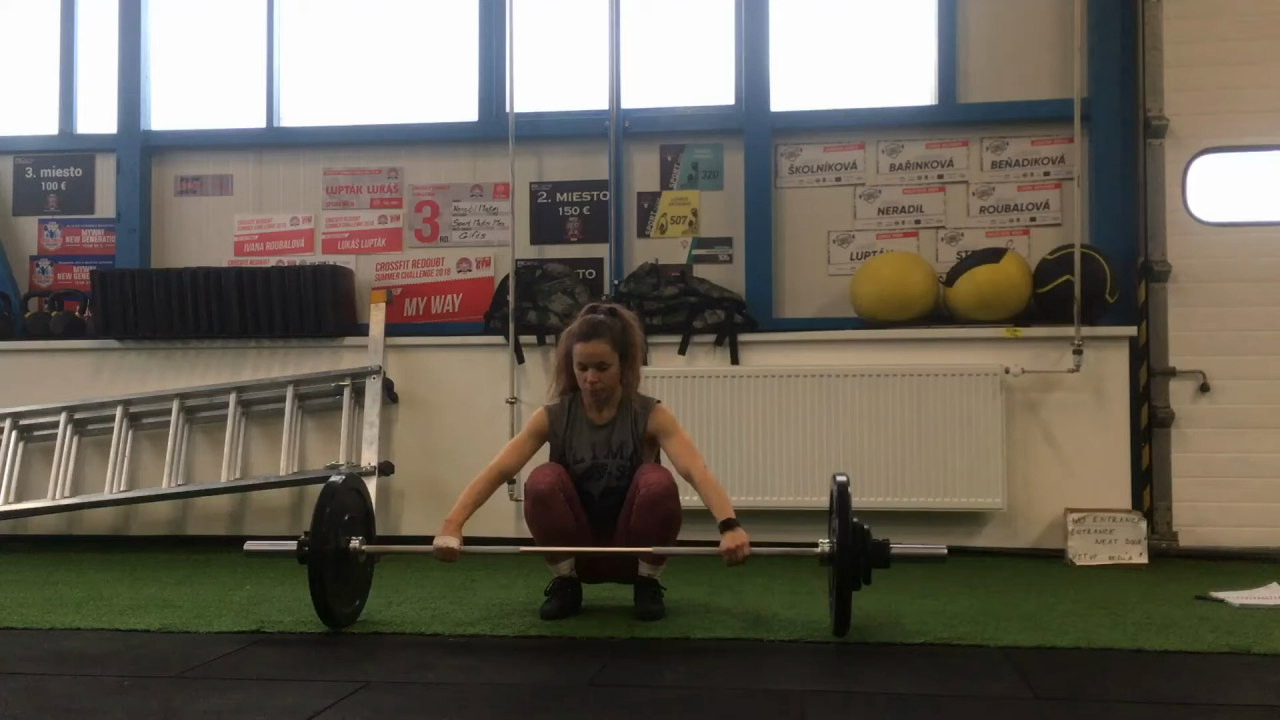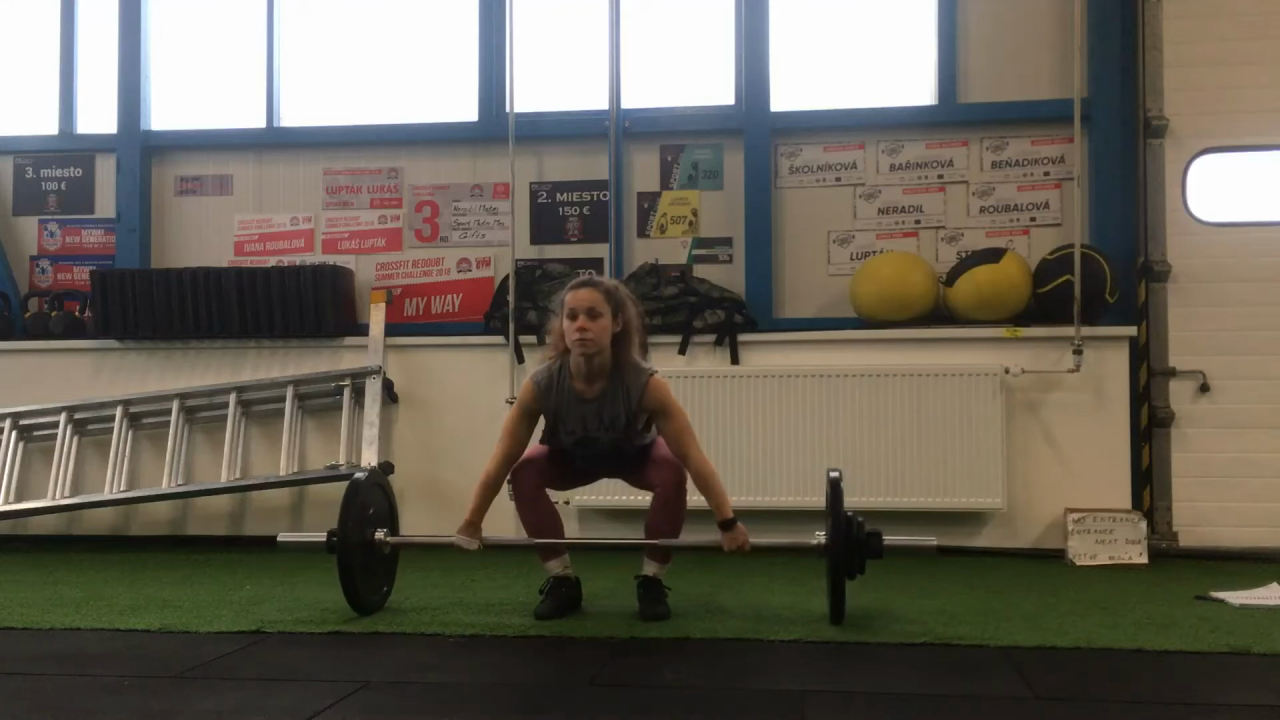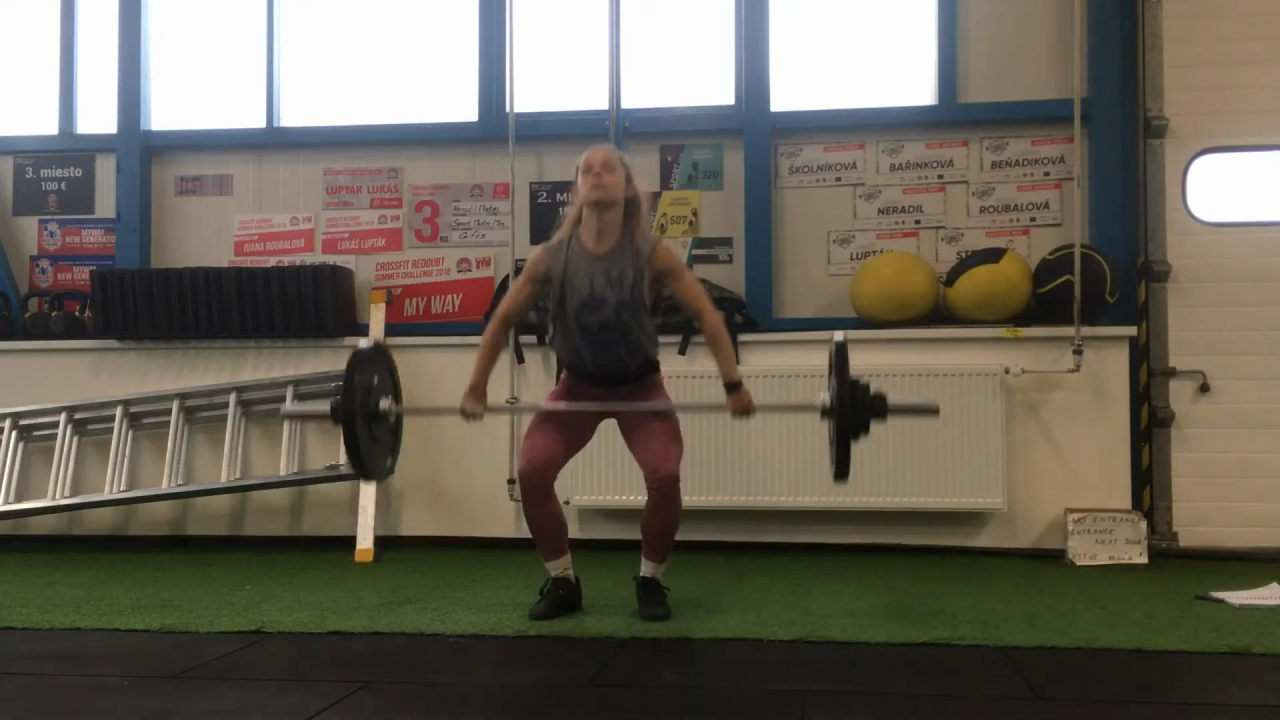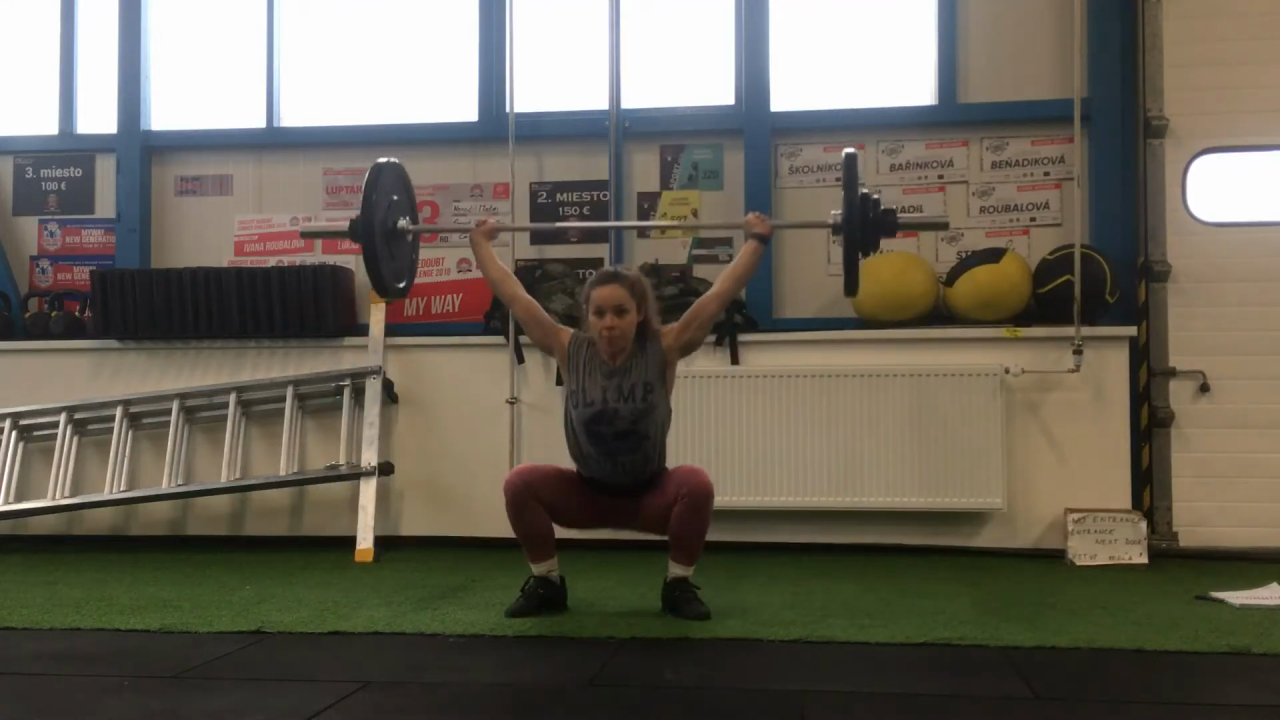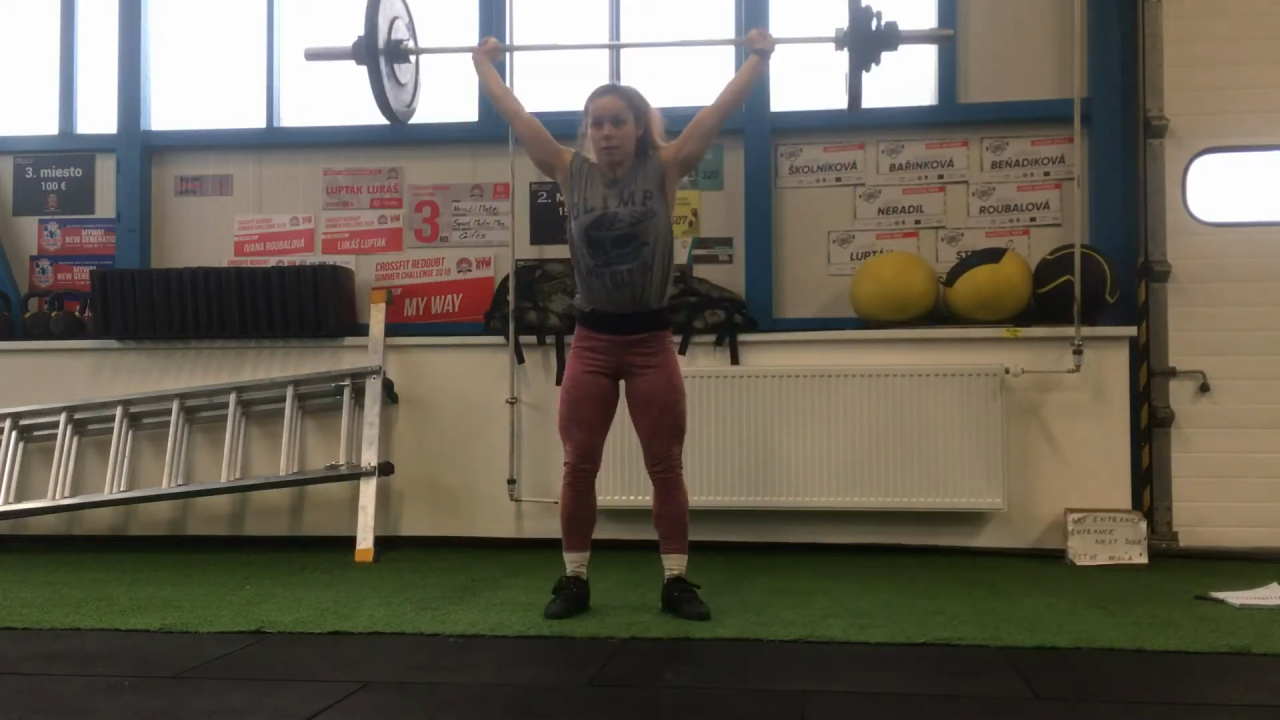
dt=1s
person 1, frame 1
left shoulder: (651, 416)
right shoulder: (552, 418)
left elbow: (697, 472)
right elbow: (498, 470)
left wrist: (730, 526)
right wrist: (452, 524)
left hip: (632, 552)
right hip: (576, 551)
left knee: (658, 482)
right knee: (543, 480)
left ankle: (647, 583)
right ankle: (566, 582)
person 1, frame 2
left shoulder: (644, 384)
right shoulder: (541, 385)
left elbow: (691, 457)
right elbow: (502, 461)
left wrist: (728, 523)
right wrist: (472, 523)
left hip: (635, 454)
right hip: (572, 458)
left knee: (671, 474)
right knee: (524, 474)
left ankle: (651, 581)
right ankle: (562, 580)
person 1, frame 3
left shoulder: (650, 252)
right shoulder: (552, 254)
left elbow: (705, 315)
right elbow: (504, 319)
left wrist: (732, 383)
right wrist: (477, 387)
left hip: (638, 383)
right hip: (578, 382)
left knee: (664, 473)
right knee: (532, 469)
left ankle: (650, 582)
right ankle: (562, 582)
person 1, frame 4
left shoulder: (663, 351)
right shoulder: (569, 351)
left elbow: (719, 295)
right elbow: (513, 295)
left wrist: (757, 240)
right wrist: (480, 243)
left hip: (648, 493)
right hip: (588, 491)
left knee: (696, 484)
right knee: (519, 482)
left ankle: (678, 584)
right ankle: (546, 582)
person 1, frame 5
left shoulder: (663, 171)
right shoulder: (571, 173)
left elbow: (717, 112)
right elbow: (517, 117)
left wrist: (757, 56)
right wrist: (483, 62)
left hip: (649, 339)
right hip: (591, 339)
left knee: (665, 467)
right knee: (578, 466)
left ankle: (676, 583)
right ankle: (574, 580)
